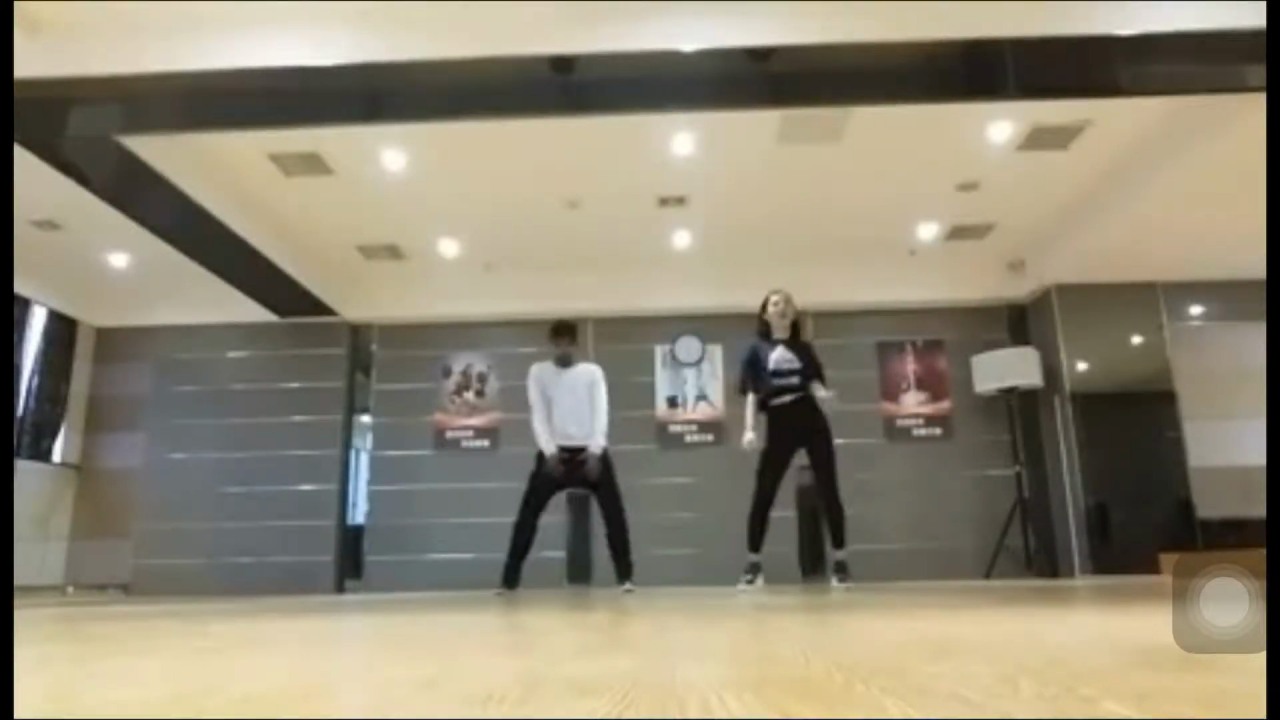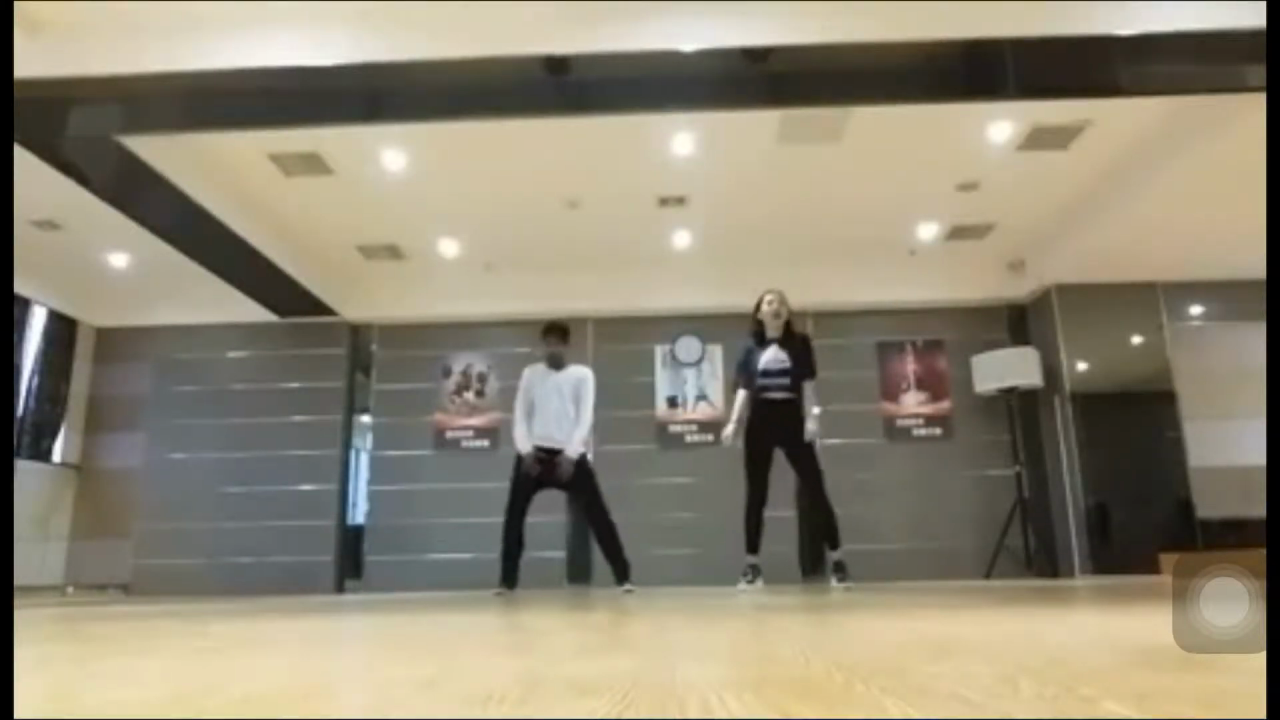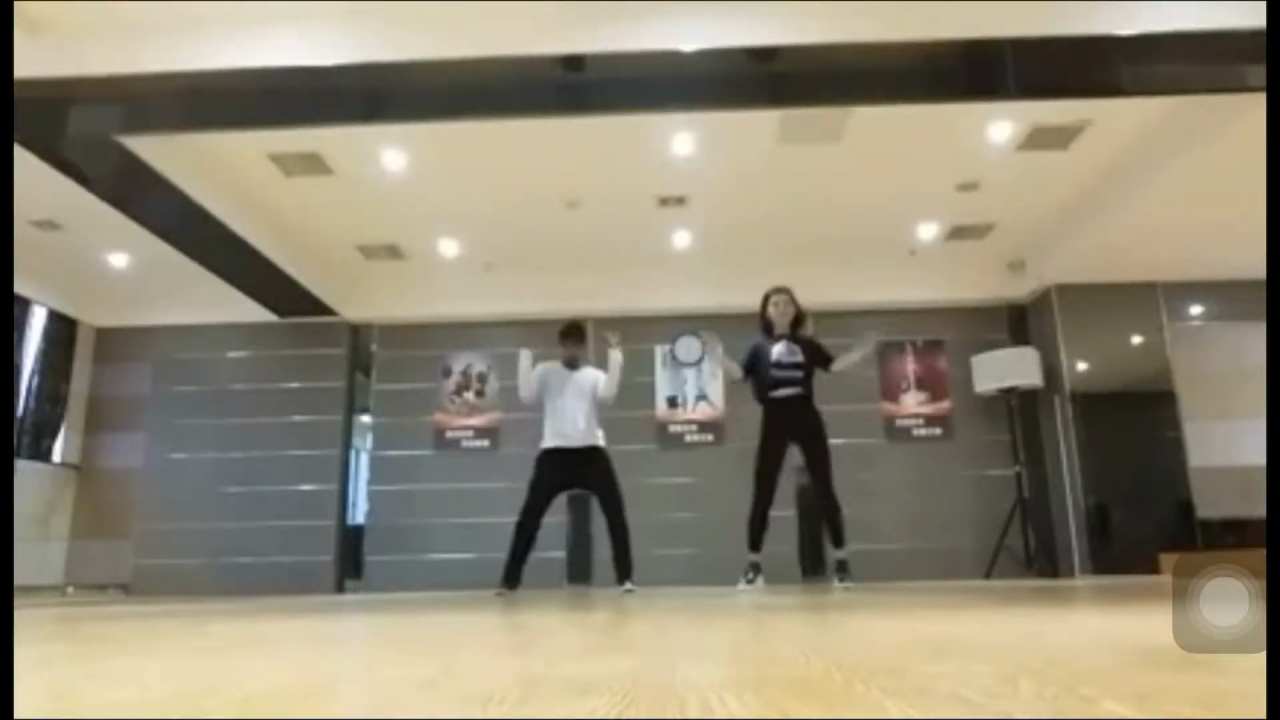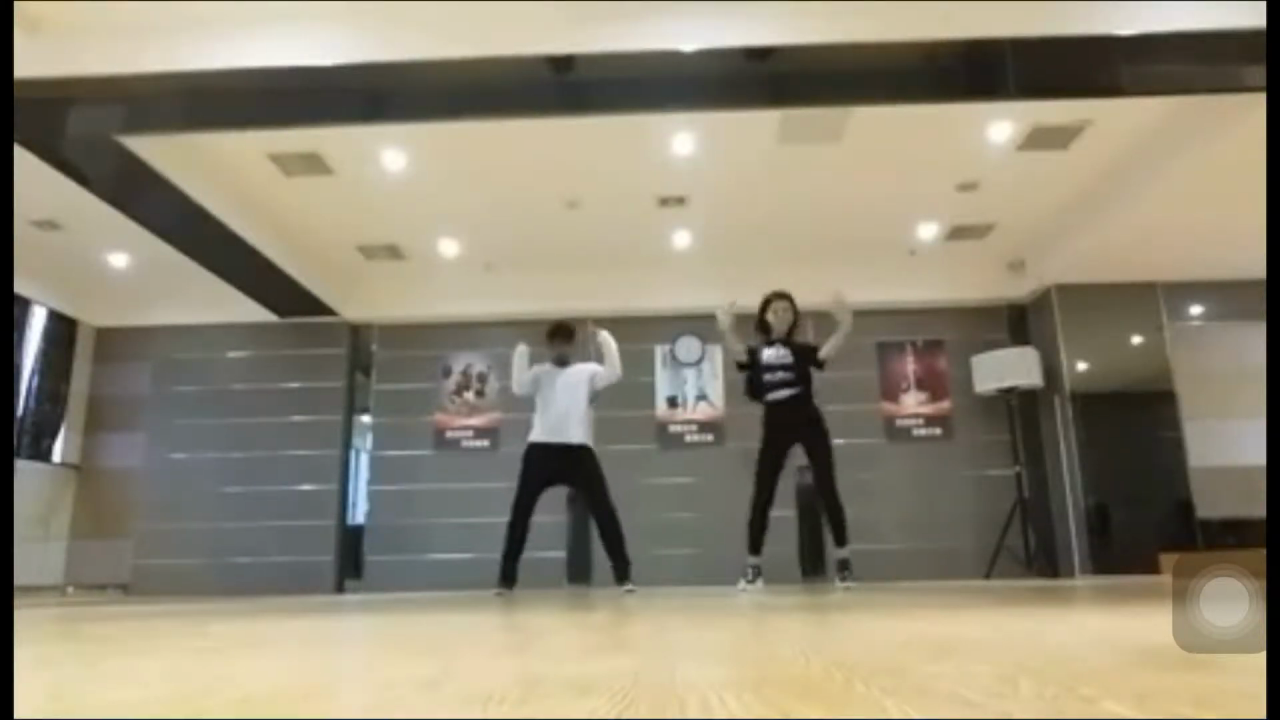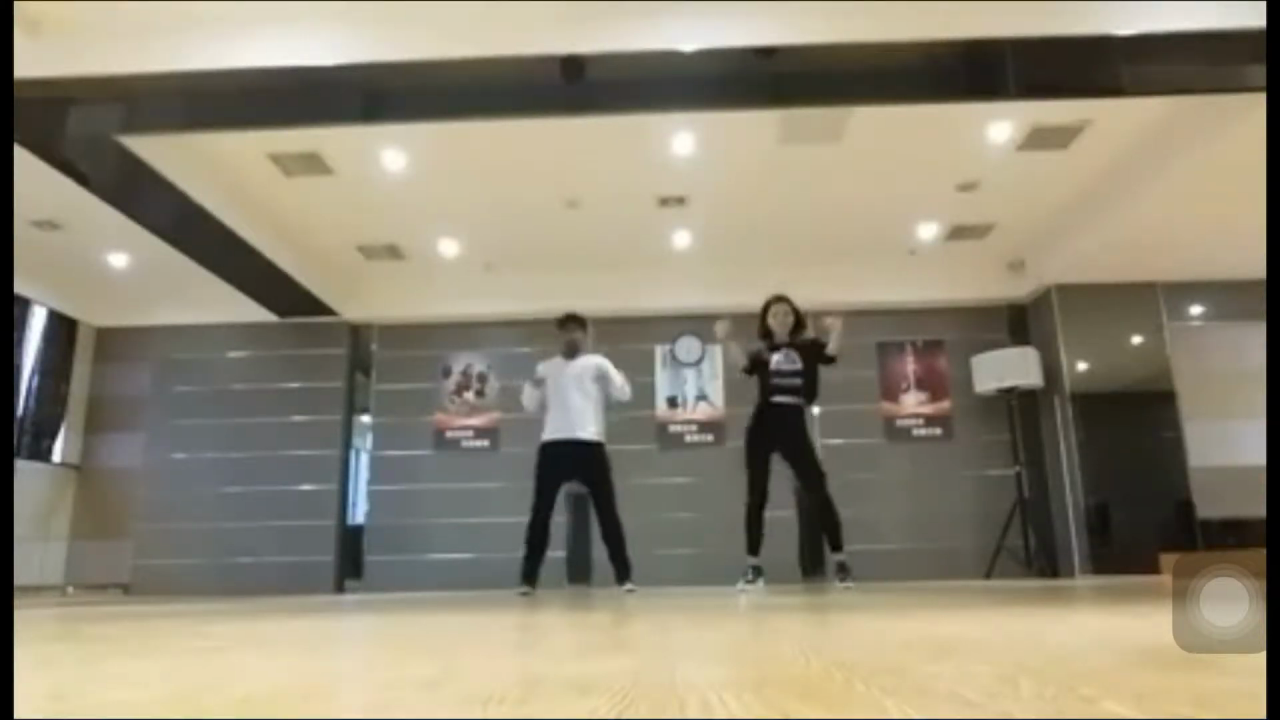
dt=0.4s
person 1, frame 1
left shoulder: (804, 349)
right shoulder: (757, 350)
left elbow: (814, 383)
right elbow: (751, 392)
left wrist: (823, 393)
right wrist: (749, 427)
left hip: (812, 421)
right hip: (779, 427)
left knee: (829, 491)
right knee: (763, 495)
left ankle: (839, 562)
right ankle: (753, 565)
person 1, frame 2
left shoulder: (800, 343)
right shoulder: (752, 350)
left elbow: (807, 383)
right elbow: (744, 388)
left wrist: (811, 417)
right wrist: (733, 423)
left hip: (793, 423)
right hip: (760, 424)
left knee: (815, 491)
right knee: (756, 496)
left ankle: (836, 562)
right ankle: (752, 567)
person 1, frame 3
left shoulder: (808, 344)
right shoulder: (761, 347)
left elbow: (833, 366)
right elbow: (740, 373)
left wrist: (862, 351)
right wrist: (719, 355)
left hip: (807, 420)
right hip: (774, 422)
left knee: (824, 490)
right knee: (762, 493)
left ankle: (841, 562)
right ankle: (753, 565)
person 1, frame 4
left shoulder: (800, 349)
right shoulder: (757, 351)
left elbow: (824, 354)
right elbow: (739, 355)
left wrist: (844, 327)
right wrist: (727, 330)
left hip: (808, 421)
right hip: (776, 425)
left knee: (827, 489)
right knee: (762, 495)
left ankle: (843, 561)
right ankle: (753, 567)
person 1, frame 5
left shoulder: (808, 347)
right shoulder: (762, 354)
left elbow: (831, 352)
right elbow: (741, 362)
left wrist: (837, 330)
right wrist: (725, 339)
left hip: (794, 428)
right hip: (763, 427)
left knee: (818, 494)
right knee: (756, 496)
left ankle: (840, 562)
right ankle: (753, 567)
person 2, frame 1
left shoulder: (592, 372)
right shoulder: (538, 372)
left elbow: (600, 412)
right elbow: (538, 414)
left wrist: (596, 450)
right wrist: (549, 451)
left hip: (590, 451)
right hip: (554, 452)
left knee: (614, 511)
right knee: (528, 513)
left ankle: (625, 575)
right ankle: (510, 578)
person 2, frame 2
left shoulder: (583, 375)
right shoulder: (530, 374)
left elbow: (585, 418)
right elbow: (521, 415)
left wrist: (570, 454)
right wrist: (524, 450)
left hip: (570, 455)
right hip: (535, 453)
left knee: (597, 513)
right knee: (514, 513)
left ankle: (623, 575)
right ankle: (507, 579)
person 2, frame 3
left shoulder: (595, 376)
right shoulder: (546, 371)
left elbow: (607, 394)
right elbow: (527, 396)
left wrist: (615, 356)
right wrist: (525, 359)
left hip: (590, 451)
right hip: (554, 452)
left knee: (614, 510)
right knee: (530, 513)
left ankle: (625, 576)
right ankle: (510, 578)
person 2, frame 4
left shoulder: (587, 371)
right shoulder: (539, 373)
left elbow: (613, 376)
right elbow: (519, 389)
left wrist: (606, 342)
right wrist: (521, 353)
left hip: (578, 449)
right hip: (542, 449)
left knee: (604, 510)
right knee: (520, 511)
left ankle: (623, 575)
right ankle: (507, 578)
person 2, frame 5
left shoulder: (597, 364)
right shoulder: (546, 368)
left elbow: (623, 394)
right elbow: (532, 405)
left wrist: (610, 377)
right wrist: (532, 388)
left hip: (589, 444)
right hip: (554, 445)
left knee: (606, 510)
right knee: (541, 510)
left ankle: (623, 575)
right ankle: (529, 577)
